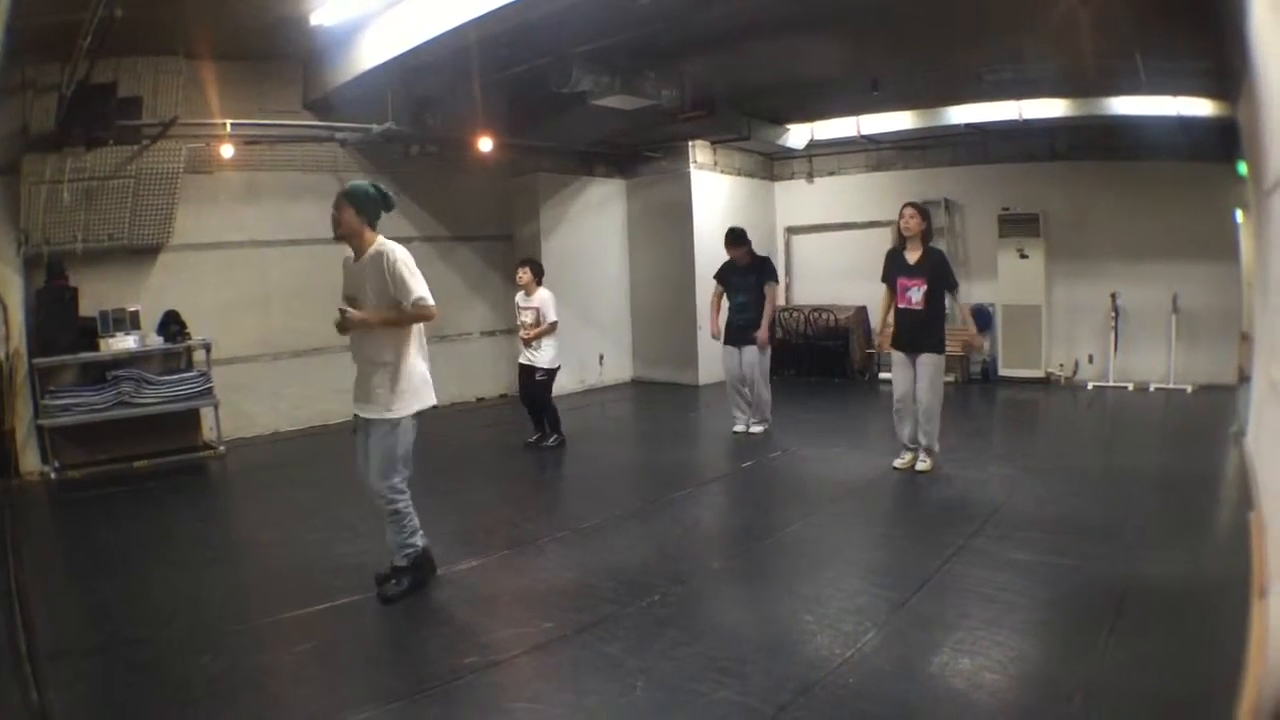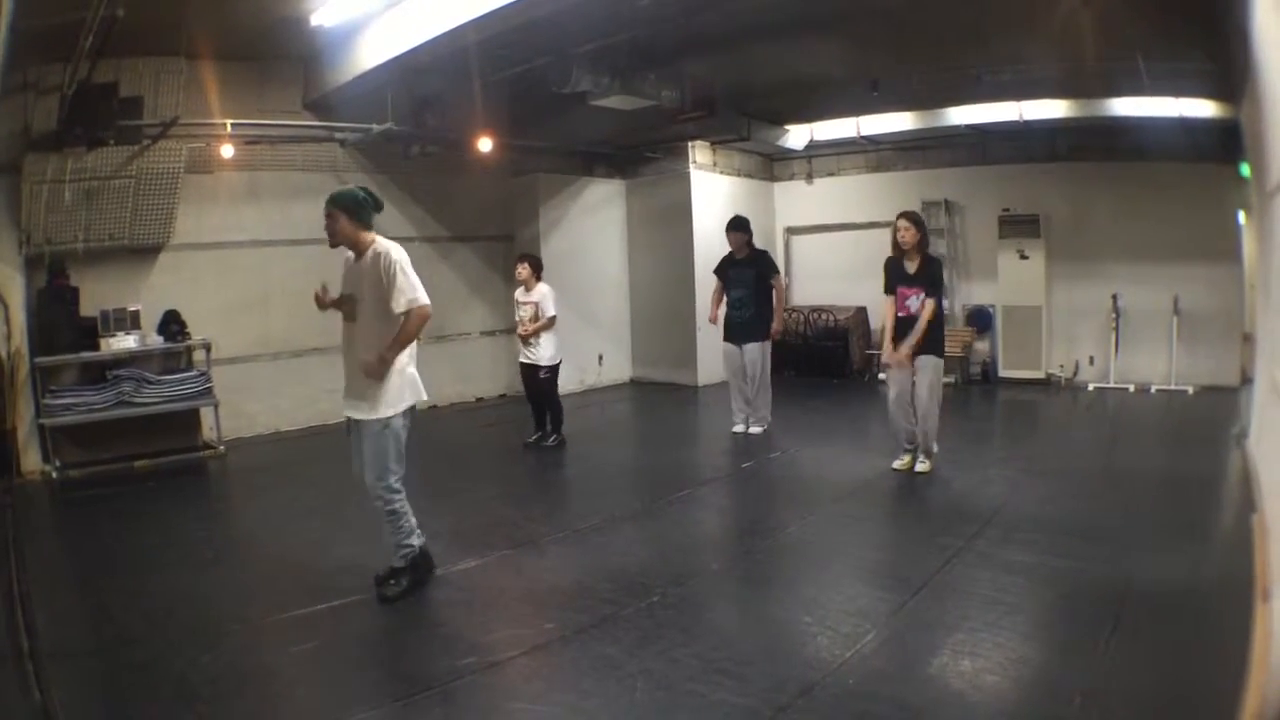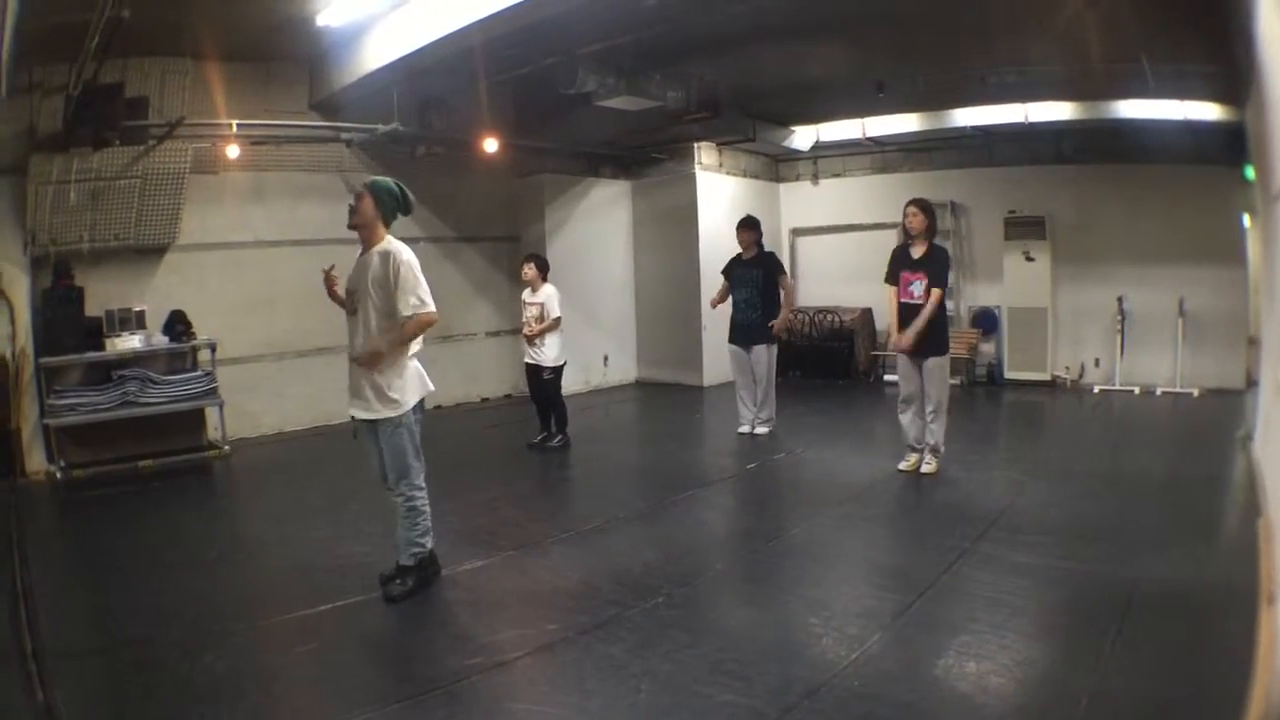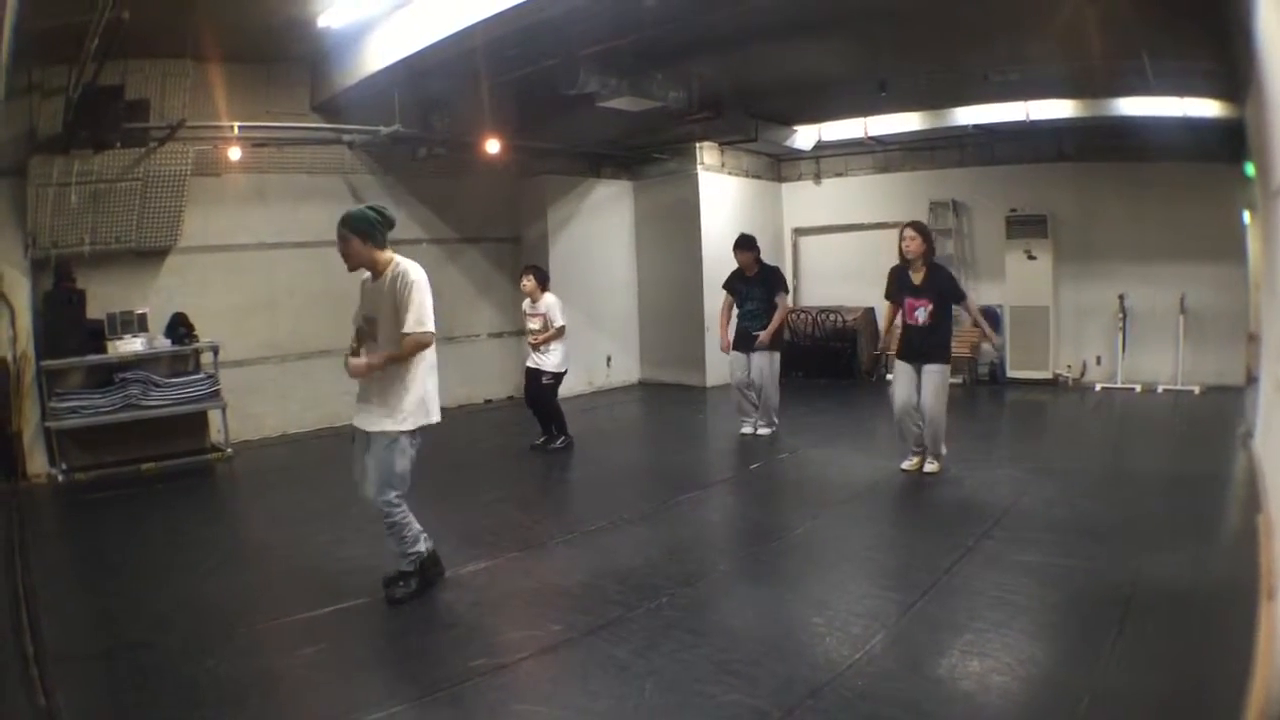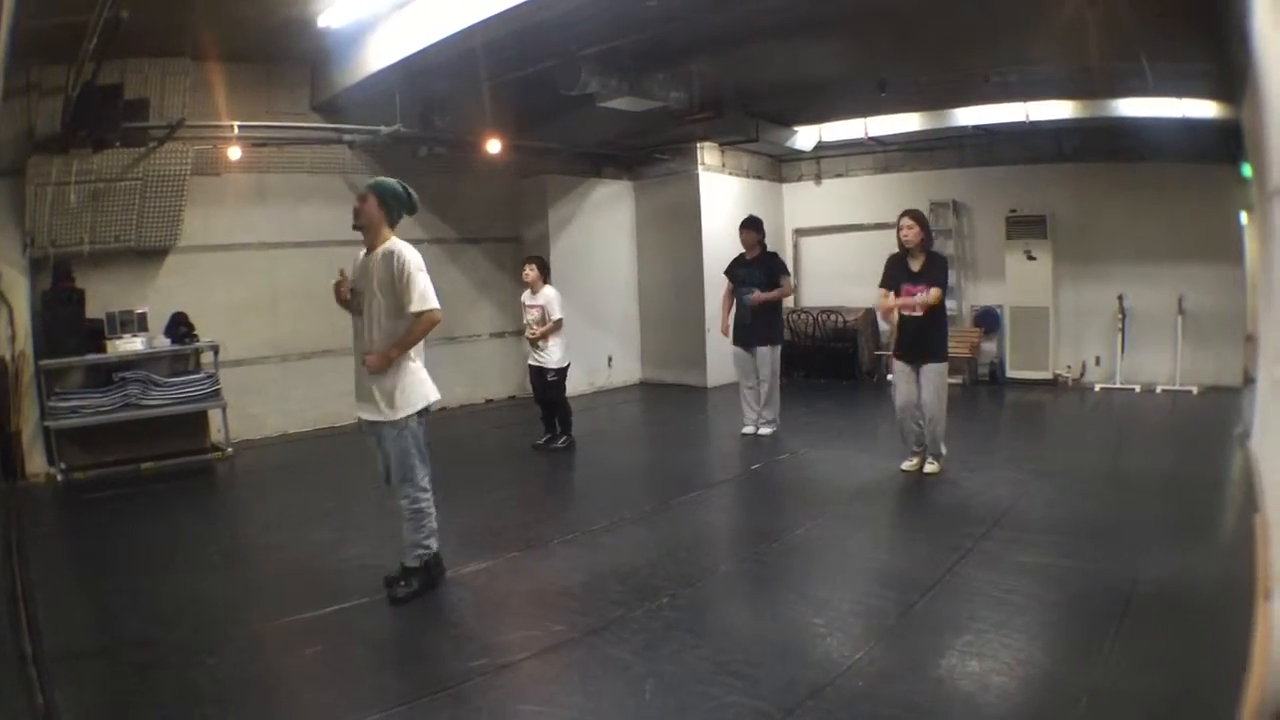
dt=0.5s
person 1, frame 1
left shoulder: (391, 255)
right shoulder: (350, 261)
left elbow: (426, 309)
left wrist: (368, 319)
right wrist: (348, 320)
left hip: (398, 388)
right hip: (370, 388)
left knee: (388, 482)
right knee: (375, 479)
left ankle: (413, 561)
right ankle: (409, 556)
person 1, frame 2
left shoulder: (388, 255)
right shoulder: (351, 260)
left elbow: (421, 310)
left wrist: (386, 358)
right wrist: (330, 303)
left hip: (387, 392)
right hip: (360, 391)
left knee: (384, 482)
right knee: (372, 479)
left ankle: (413, 559)
right ankle: (408, 556)
person 1, frame 3
left shoulder: (397, 256)
right shoulder: (361, 258)
left elbow: (426, 316)
left wrist: (383, 353)
right wrist: (335, 296)
left hip: (395, 389)
right hip: (367, 391)
left knee: (408, 482)
right knee: (393, 481)
left ankle: (417, 562)
right ankle: (415, 557)
person 1, frame 4
left shoulder: (408, 275)
right shoulder: (367, 281)
left elbow: (423, 337)
left wrist: (371, 363)
right wrist: (355, 349)
left hip: (403, 406)
right hip: (374, 403)
left knee: (384, 493)
right knee: (374, 489)
left ankle: (418, 564)
right ankle: (420, 557)
person 1, frame 5
left shoulder: (401, 255)
right shoulder: (362, 259)
left elbow: (431, 314)
left wrist: (390, 355)
right wrist: (345, 301)
left hip: (401, 391)
right hip: (374, 391)
left knee: (412, 483)
right knee: (397, 482)
left ankle: (422, 564)
right ankle: (420, 559)
person 2, frame 1
left shoulder: (936, 257)
right shoulder: (893, 256)
left elbow: (954, 293)
left wrist: (970, 327)
right wrist: (880, 329)
left hip: (930, 339)
right hip: (902, 338)
left knee: (927, 398)
right knee: (902, 397)
left ankle: (927, 450)
right ankle: (908, 448)
person 2, frame 2
left shoulder: (933, 265)
right shoulder: (891, 264)
left elbow: (930, 308)
right elbow: (890, 304)
left wrist: (910, 345)
right wrist: (887, 344)
left hip: (928, 343)
right hip: (901, 342)
left knee: (926, 400)
right knee: (897, 399)
left ankle: (926, 453)
right ankle: (908, 449)
person 2, frame 3
left shoulder: (939, 255)
right shoulder: (898, 253)
left elbow: (935, 297)
right elbow: (893, 294)
left wrist: (914, 331)
right wrist: (894, 330)
left hip: (933, 338)
right hip: (905, 337)
left knee: (934, 399)
right knee: (908, 397)
left ankle: (933, 453)
right ankle: (914, 450)
person 2, frame 4
left shoulder: (941, 274)
right shoulder: (897, 274)
left elbow: (966, 304)
left wrist: (987, 330)
right wrist: (885, 337)
left hip: (937, 353)
right hip: (907, 352)
left knee: (932, 407)
right knee: (902, 405)
left ankle: (935, 454)
right ankle: (916, 451)
person 2, frame 5
left shoulder: (938, 262)
right shoulder: (894, 262)
left elbow: (934, 298)
right elbow: (884, 296)
left wrist: (898, 302)
right wrist: (885, 308)
left hip: (933, 347)
right hip: (904, 346)
left knee: (931, 405)
right knee: (904, 404)
left ankle: (934, 454)
right ankle: (916, 451)
person 3, frame 1
left shoulder: (763, 265)
right shoulder: (727, 268)
left elbow: (770, 297)
right elbow: (717, 296)
left wrist: (764, 329)
right wrist: (715, 323)
left hip: (755, 333)
right hip: (733, 332)
left knee: (755, 377)
right knee: (733, 377)
left ankle: (760, 419)
right ankle: (741, 418)
person 3, frame 2
left shoulder: (761, 259)
right shoulder: (726, 262)
left elbow: (779, 289)
right elbow: (719, 290)
left wrist: (778, 319)
right wrist: (714, 308)
left hip: (757, 329)
right hip: (732, 329)
left knee: (757, 376)
right knee: (735, 376)
left ankle: (759, 421)
right ankle: (740, 419)
person 3, frame 3
left shoulder: (769, 260)
right shoulder: (734, 264)
left elbow: (787, 289)
right elbow: (725, 290)
left wrist: (783, 316)
right wrist: (717, 299)
left hip: (763, 330)
right hip: (738, 330)
left knee: (764, 378)
right knee: (742, 378)
left ankle: (764, 421)
right ankle: (747, 420)
person 3, frame 4
left shoulder: (772, 274)
right shoulder: (735, 277)
left elbow: (782, 306)
right elbow: (727, 306)
left wrist: (769, 333)
right wrist: (724, 335)
left hip: (766, 338)
right hip: (742, 337)
left knee: (763, 381)
right knee: (738, 380)
left ankle: (767, 421)
right ankle: (749, 420)
person 3, frame 5
left shoulder: (772, 260)
right shoulder: (736, 263)
left elbow: (788, 288)
right elbow: (729, 292)
left wrist: (764, 296)
right wrist: (724, 319)
left hip: (767, 330)
right hip: (742, 329)
left knee: (767, 377)
right knee: (746, 379)
left ankle: (768, 421)
right ankle: (750, 420)
person 4, frame 1
left shoulder: (545, 296)
right shoulder: (519, 297)
left elbow: (553, 325)
left wrist: (533, 334)
right wrist: (522, 333)
left hip: (545, 357)
right hip: (527, 356)
left knee: (542, 397)
right knee: (526, 397)
left ankle: (556, 433)
right ankle: (540, 431)
person 4, frame 2
left shoulder: (544, 291)
right shoulder: (518, 293)
left elbow: (551, 319)
left wrist: (532, 329)
right wrist: (520, 329)
left hip: (545, 354)
right hip: (526, 354)
left knee: (548, 394)
right knee: (533, 395)
left ankle: (557, 433)
right ankle: (540, 430)
person 4, frame 3
left shoulder: (549, 291)
right shoulder: (526, 294)
left elbow: (556, 320)
left wrist: (536, 330)
right wrist: (525, 330)
left hip: (550, 355)
right hip: (532, 355)
left knee: (553, 395)
right knee: (537, 396)
left ankle: (561, 434)
right ankle: (545, 431)
person 4, frame 4
left shoulder: (551, 301)
right shoulder: (526, 304)
left elbow: (560, 329)
left wrist: (541, 339)
right wrist: (530, 338)
left hip: (552, 359)
right hip: (535, 359)
left knee: (547, 399)
right knee: (531, 399)
left ankle: (564, 435)
right ankle: (548, 433)
person 4, frame 5
left shoulder: (550, 293)
right shoulder: (525, 296)
left elbow: (558, 322)
left wrist: (539, 333)
right wrist: (528, 332)
left hip: (553, 356)
right hip: (536, 356)
left knee: (556, 397)
right knee: (541, 397)
left ankle: (566, 435)
right ankle: (550, 433)
